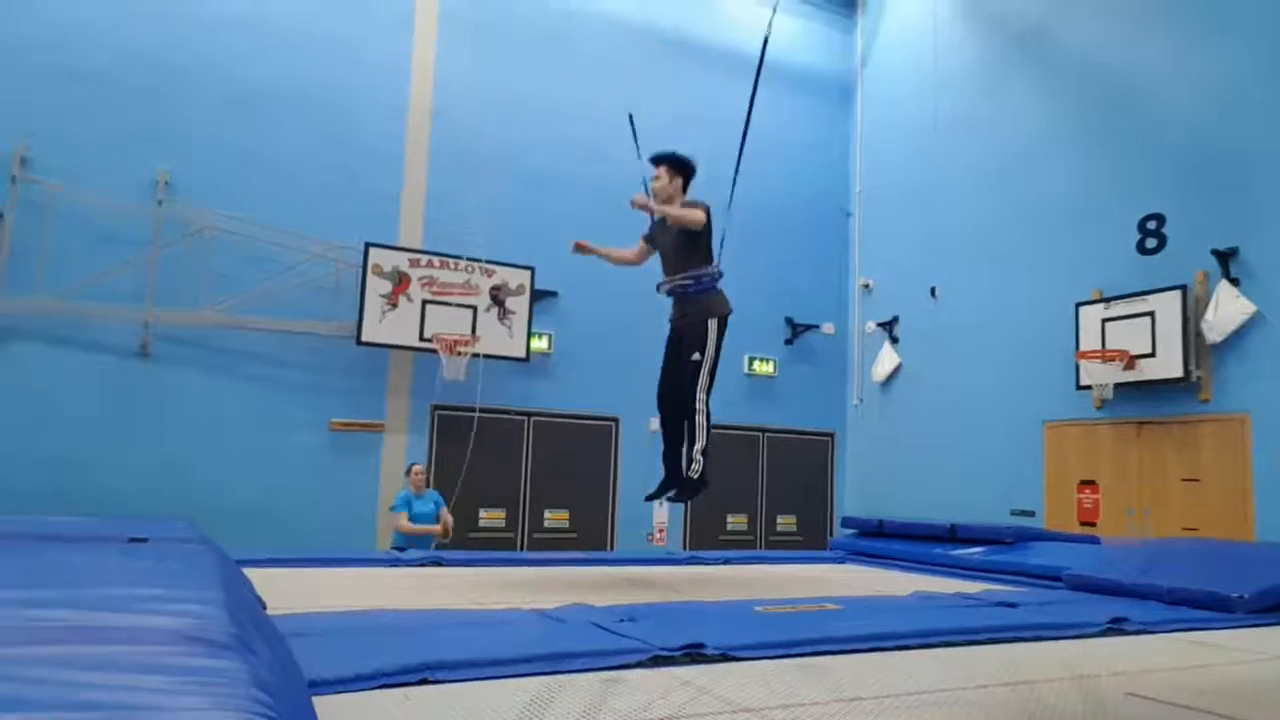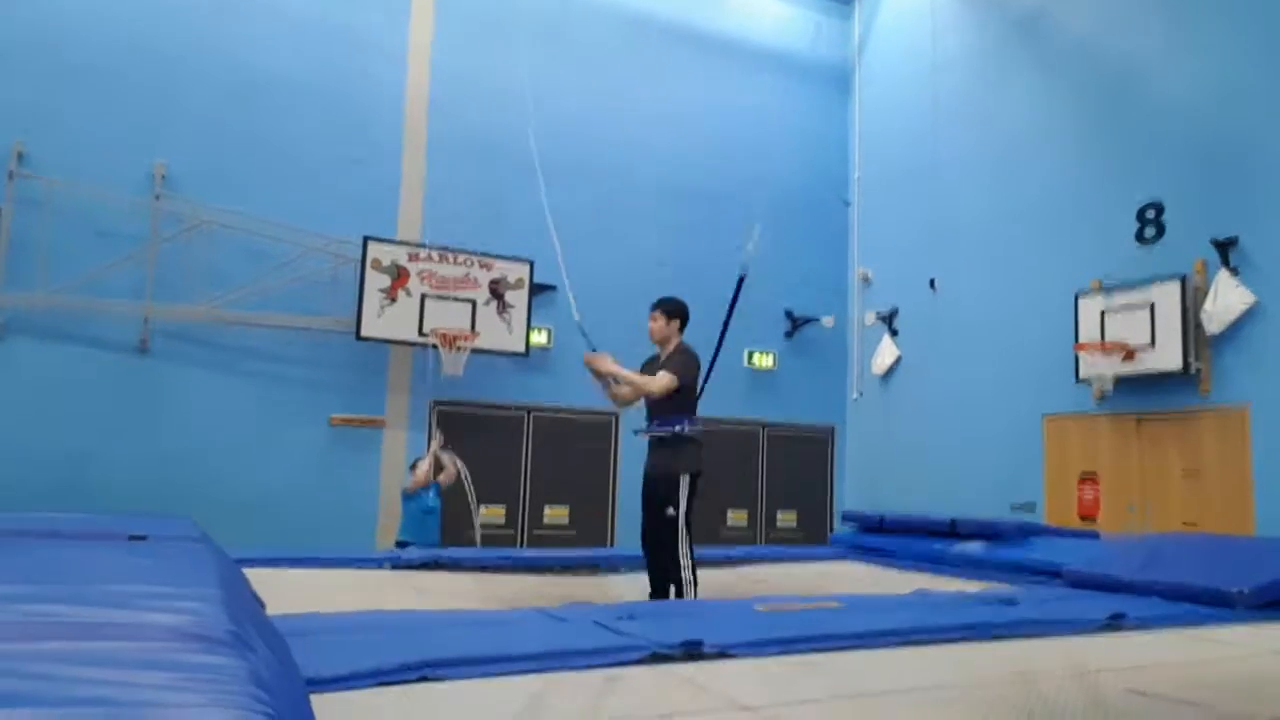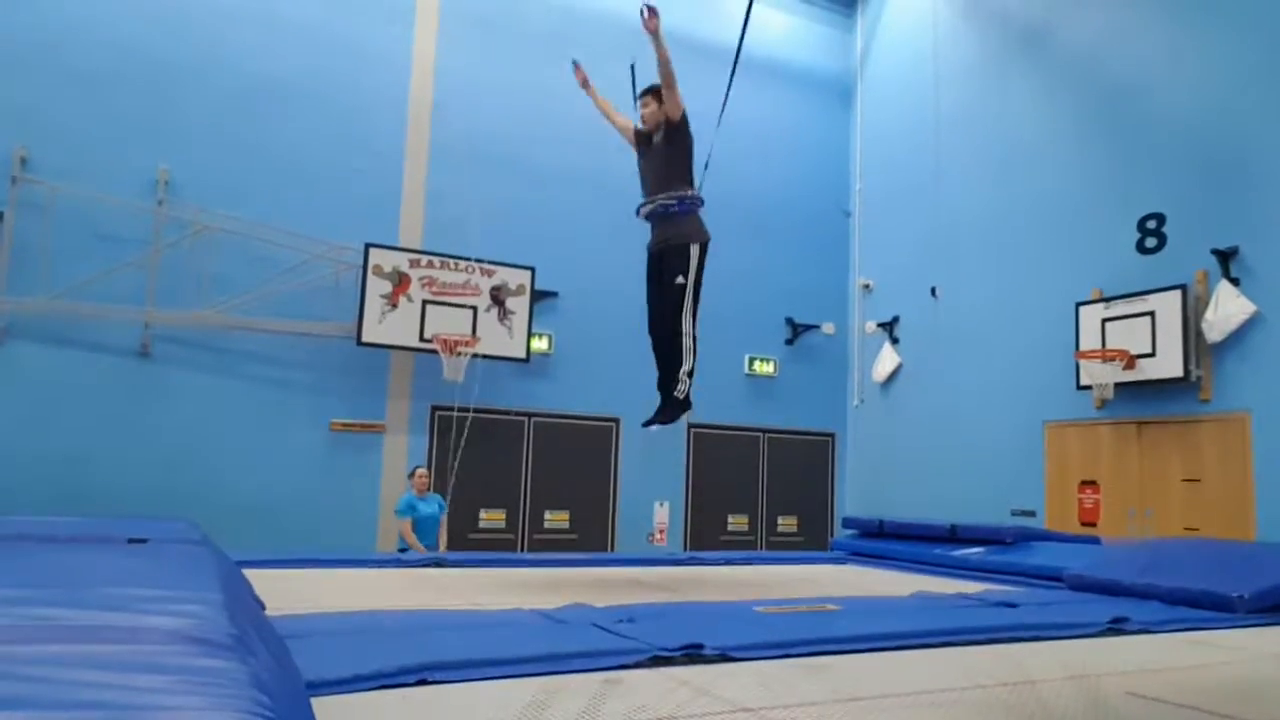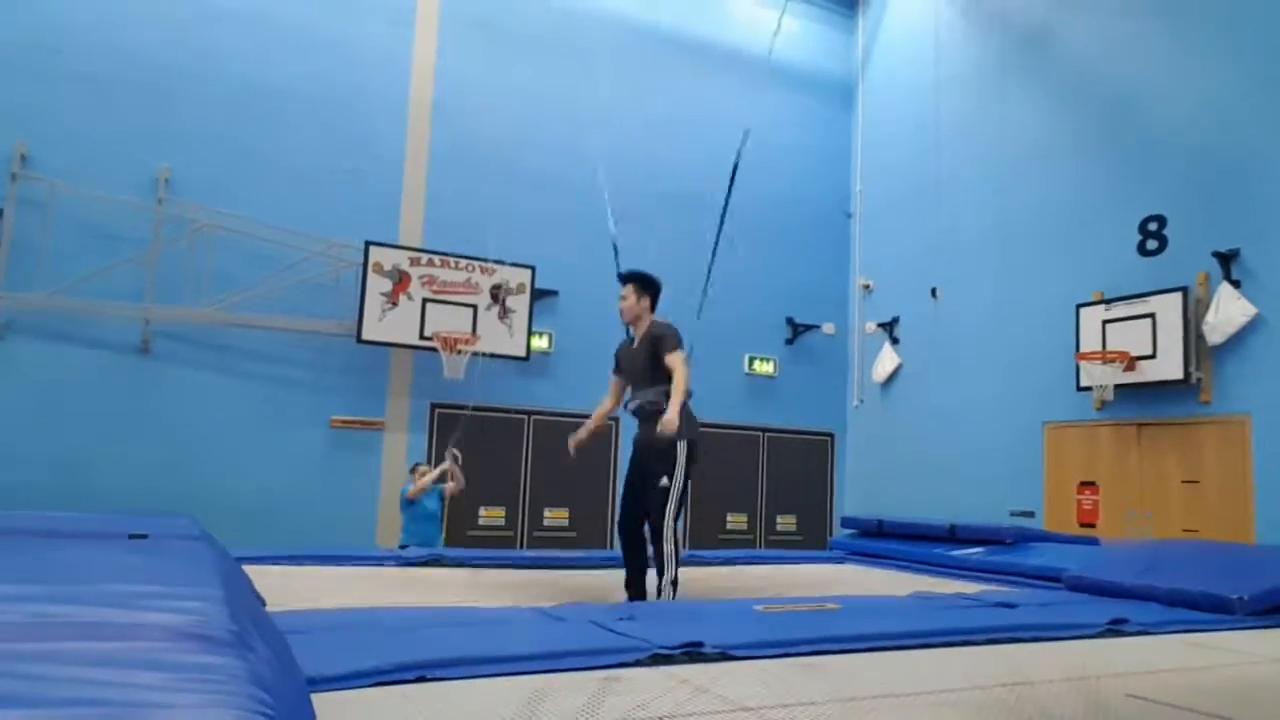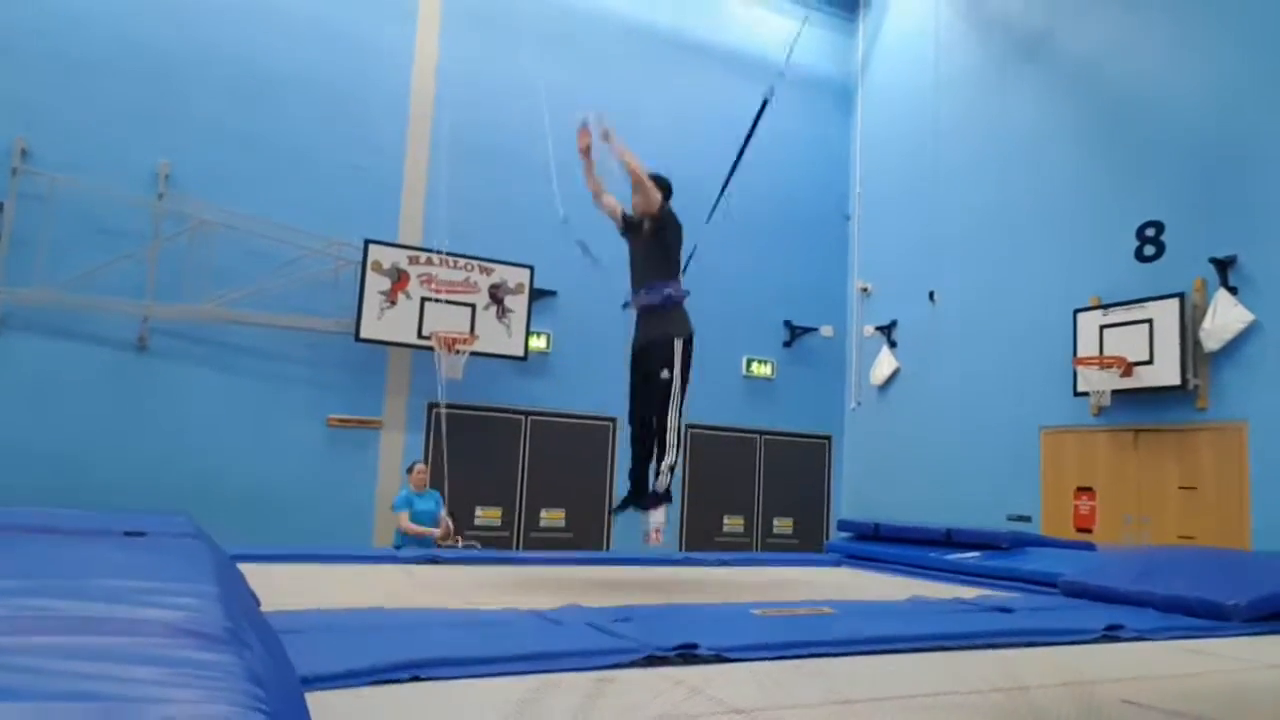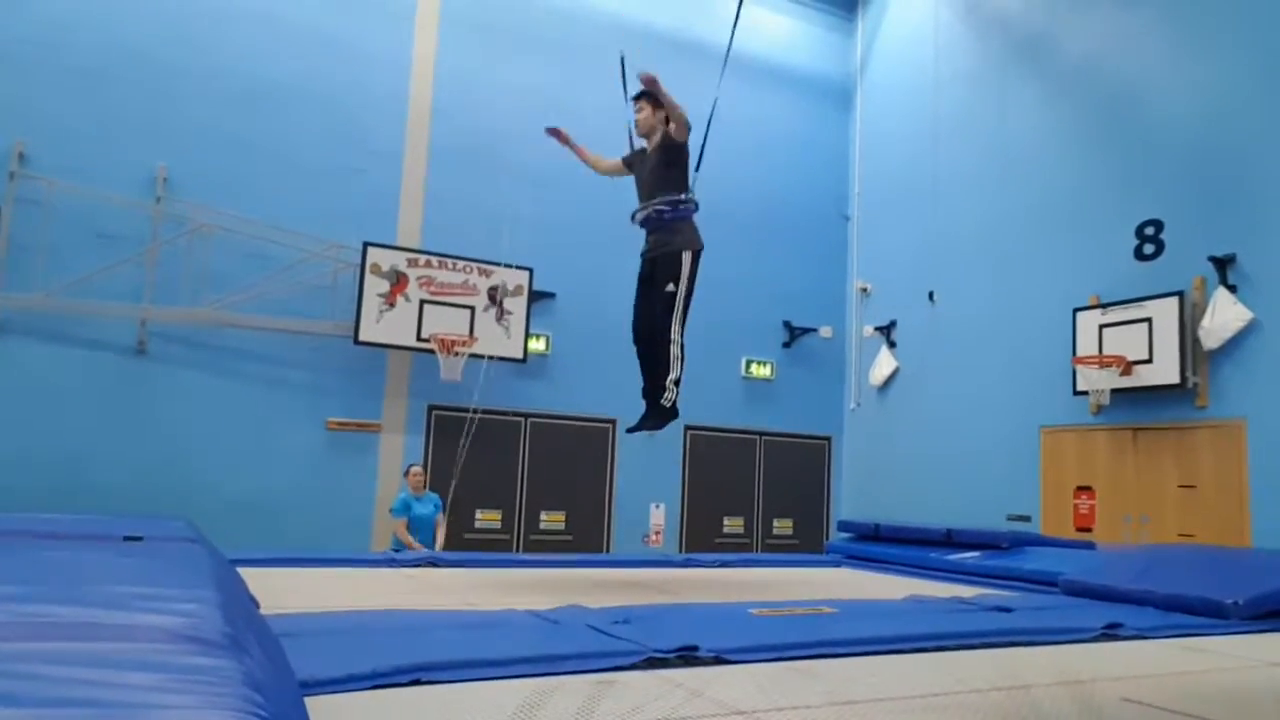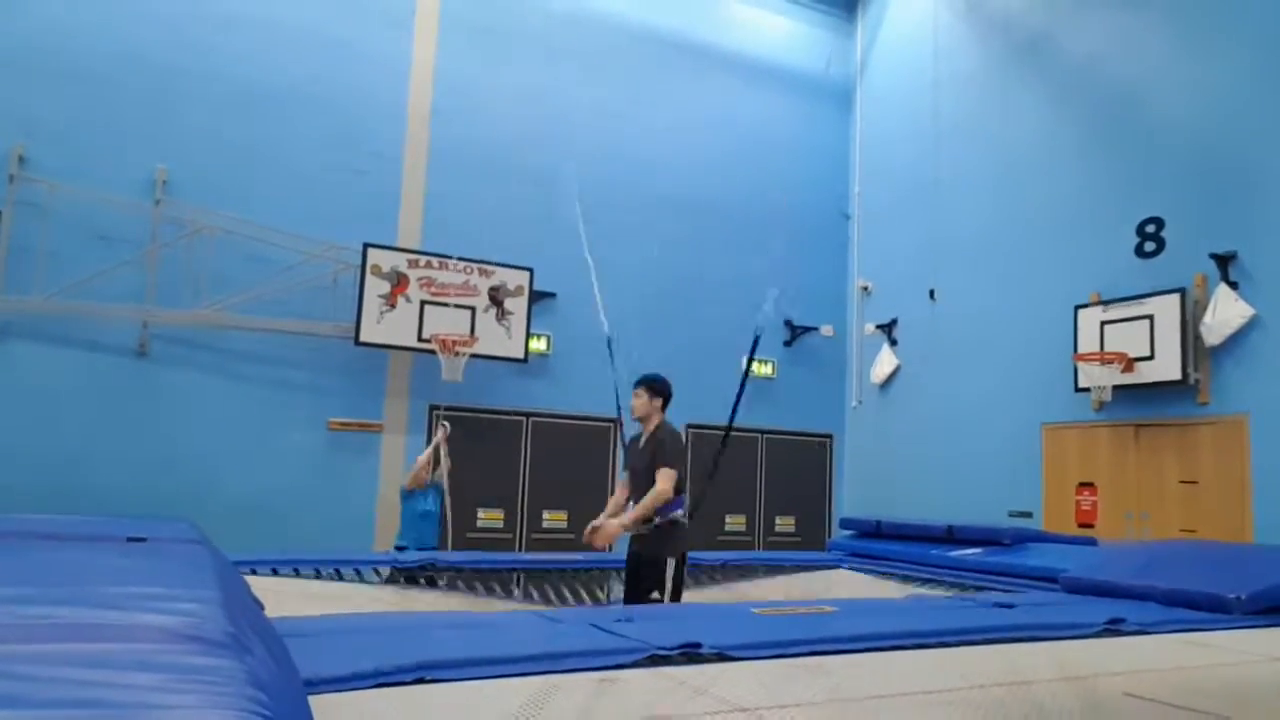
dt=0.5s
person 1, frame 1
left shoulder: (692, 211)
right shoulder: (660, 227)
left elbow: (696, 219)
right elbow: (633, 256)
left wrist: (654, 207)
right wrist: (594, 251)
left hip: (706, 313)
right hip: (681, 315)
left knee: (693, 398)
right knee: (668, 399)
left ankle: (695, 473)
right ankle: (672, 473)
person 1, frame 2
left shoulder: (685, 359)
right shoulder: (653, 362)
left elbow: (656, 389)
right elbow: (623, 400)
left wrist: (613, 370)
right wrist: (604, 378)
left hip: (679, 464)
right hip: (657, 461)
left knee: (676, 544)
right knee: (652, 541)
right ankle: (659, 599)
person 1, frame 3
left shoulder: (677, 133)
right shoulder: (646, 143)
left elbow: (669, 81)
right elbow: (614, 116)
left wrist: (656, 37)
right wrist: (588, 87)
left hip: (685, 237)
right hip: (659, 240)
left knee: (681, 318)
right knee: (659, 324)
left ankle: (681, 392)
right ankle: (666, 396)
person 1, frame 4
left shoulder: (663, 333)
right shoulder: (625, 350)
left elbow: (680, 372)
right elbow: (613, 397)
left wrist: (675, 409)
right wrist: (585, 431)
left hip: (675, 436)
right hip: (647, 438)
left knee: (662, 524)
right knee: (628, 525)
left ankle: (666, 603)
right ankle: (636, 600)
person 1, frame 5
left shoulder: (667, 224)
right shoulder: (635, 229)
left elbow: (642, 182)
right elbow: (601, 198)
left wrist: (614, 143)
right wrist: (587, 156)
left hip: (670, 331)
right hip: (644, 331)
left knee: (666, 413)
right knee: (639, 417)
left ankle: (662, 487)
right ankle: (638, 489)
person 1, frame 6
left shoulder: (673, 142)
right shoulder: (640, 156)
left elbow: (681, 119)
right elbow: (606, 167)
left wrist: (658, 90)
right wrist: (570, 144)
left hip: (679, 245)
right hip: (653, 248)
left knee: (668, 328)
right knee: (642, 331)
left ankle: (667, 403)
right ankle: (654, 405)
person 1, frame 7
left shoulder: (669, 439)
right shoulder: (634, 443)
left elbow: (664, 490)
right elbow: (624, 490)
left wrist: (620, 524)
right wrist: (604, 519)
left hip: (666, 537)
right hip: (641, 538)
